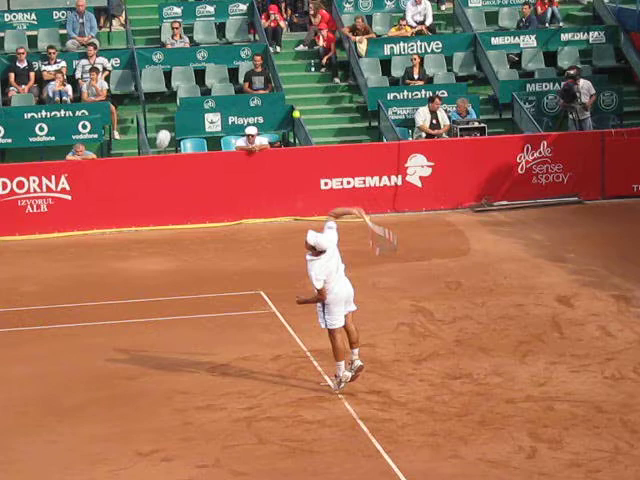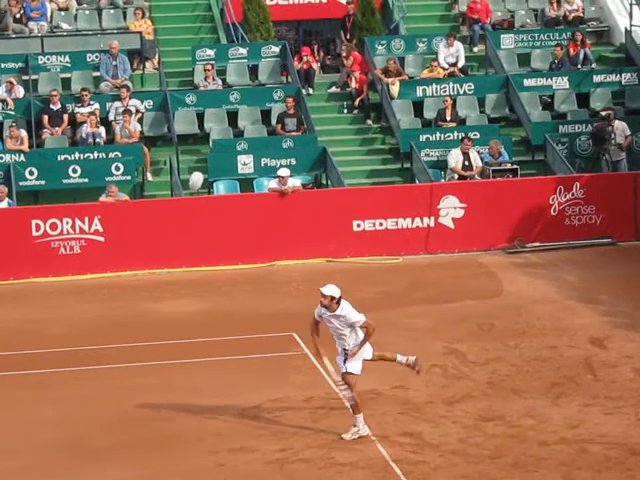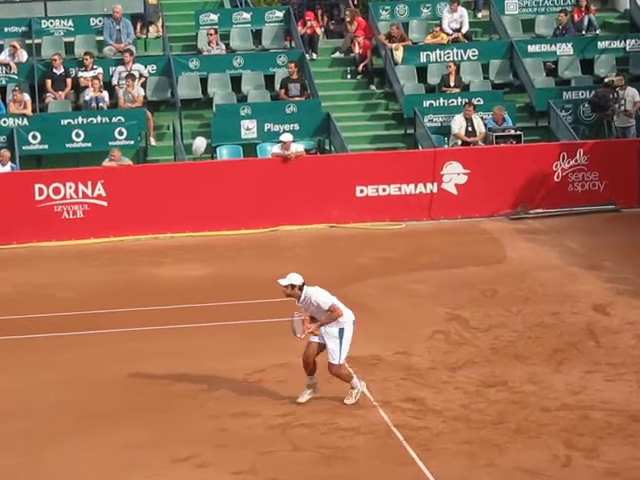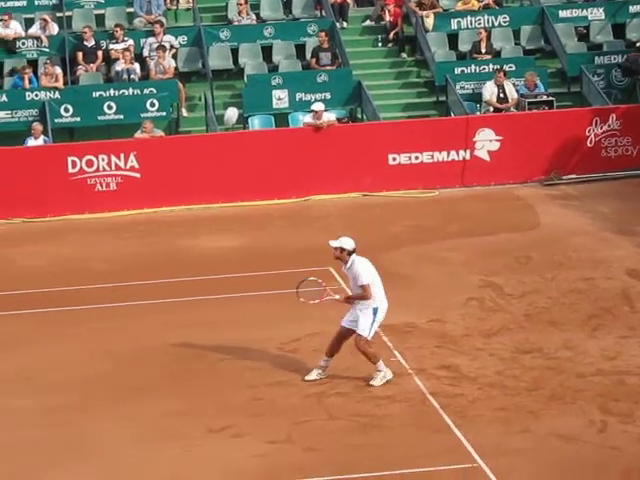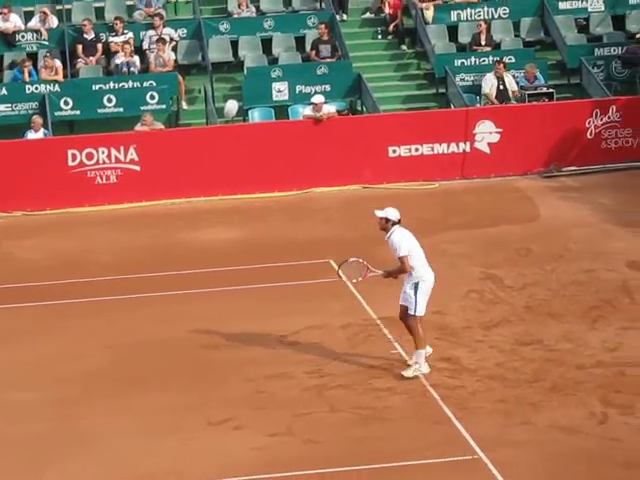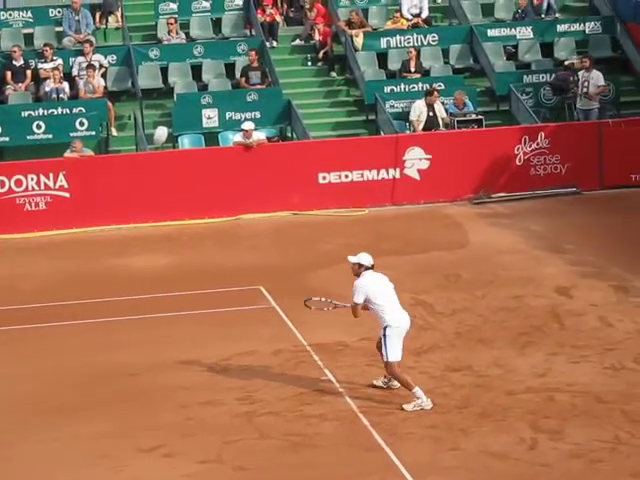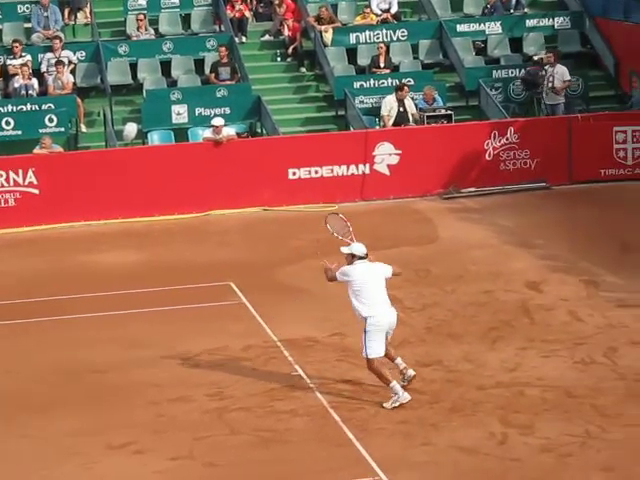
dt=0.3s
person 1, frame 1
left shoulder: (316, 266)
right shoulder: (330, 242)
left elbow: (322, 296)
right elbow: (335, 214)
left wrist: (304, 301)
right wrist: (354, 210)
left hip: (332, 298)
right hip: (345, 288)
left knee: (336, 335)
right knee: (349, 326)
left ankle: (341, 375)
right ankle: (355, 360)
person 1, frame 2
left shoulder: (347, 313)
right shoulder: (321, 309)
left elbow: (371, 327)
right elbow: (314, 325)
left wrist: (358, 348)
right wrist: (317, 347)
left hip: (352, 348)
right hip: (344, 347)
left knee: (349, 385)
right knee: (376, 356)
left ankle: (360, 427)
right ankle: (408, 361)
person 1, frame 3
left shoulder: (315, 295)
right shoulder: (300, 298)
left elbow: (339, 312)
left wrist: (318, 324)
right wrist: (312, 326)
left hip: (340, 326)
right hip: (325, 326)
left knee: (335, 369)
right knee: (307, 357)
left ankle: (356, 387)
right ankle: (311, 386)
person 1, frame 4
left shoulder: (360, 266)
right shoulder: (349, 265)
left elbow: (368, 295)
left wrist: (348, 297)
right wrist: (350, 299)
left hip: (374, 308)
right hip: (359, 307)
left knee: (361, 344)
right knee: (339, 337)
left ankle: (383, 371)
right ankle: (321, 369)
person 1, frame 5
left shoulder: (397, 238)
right shoulder: (397, 234)
left elbow: (405, 267)
left wrist: (388, 272)
right wrist: (391, 272)
left hip: (420, 280)
right hip: (413, 280)
left knee: (413, 322)
right knee: (404, 316)
left ankle: (420, 363)
right ankle: (424, 350)
person 1, frame 6
left shoulder: (360, 283)
right shoulder: (379, 276)
left elbow: (356, 313)
left wrist: (353, 306)
left hip: (393, 325)
right hip: (403, 319)
left knee: (392, 368)
right knee: (380, 347)
left ankle: (422, 399)
right ankle: (389, 380)
person 1, frame 7
left shoulder: (349, 271)
right shoulder: (378, 266)
left elbow: (330, 278)
right elbow: (396, 271)
left wrist: (327, 269)
left hip: (375, 320)
right hip: (390, 316)
left knee: (373, 364)
right knee: (382, 345)
left ankle: (400, 394)
right ankle: (405, 371)
